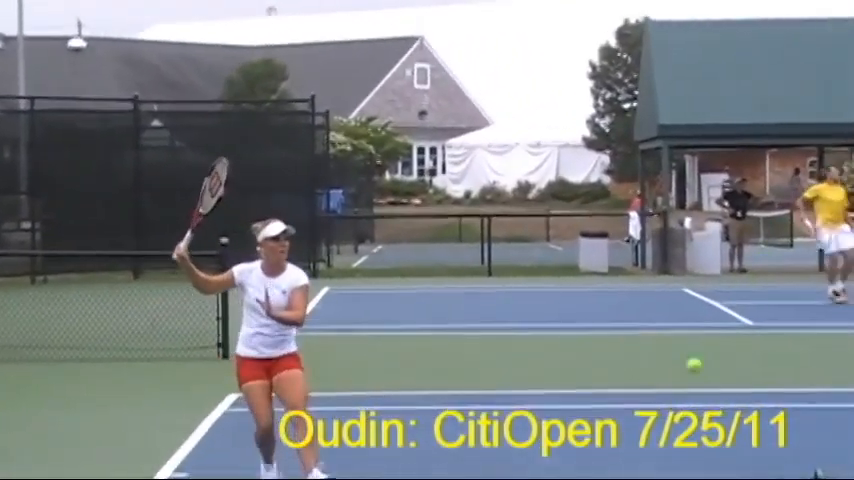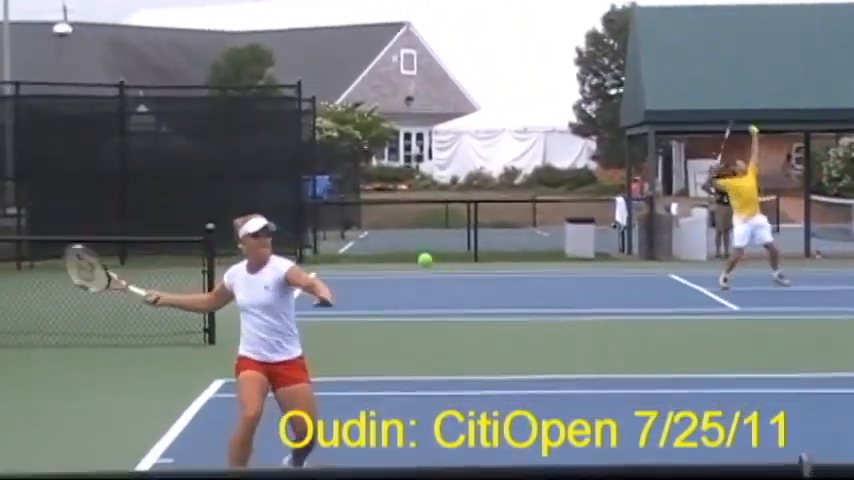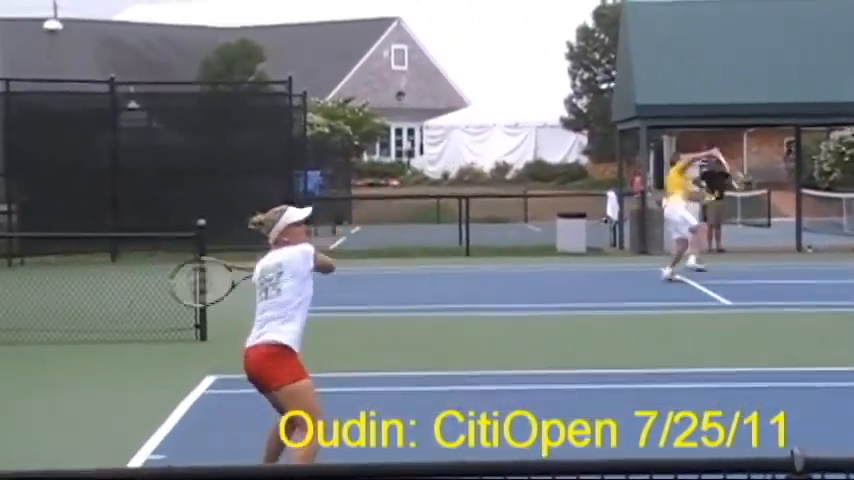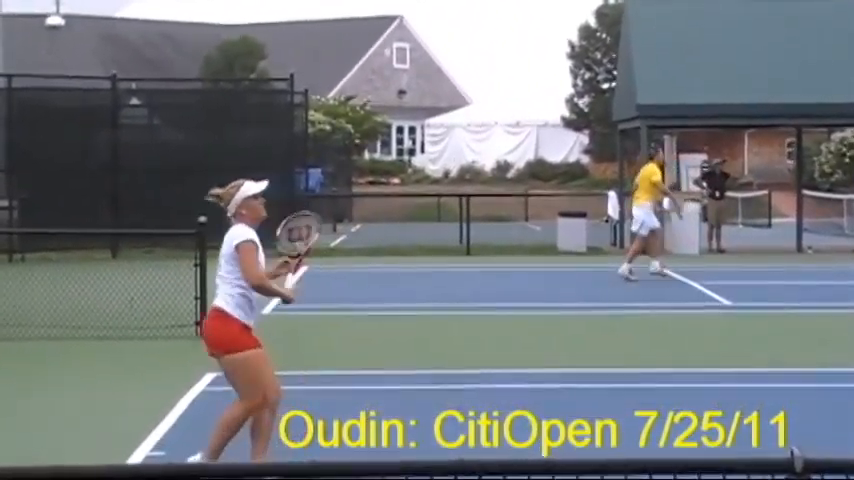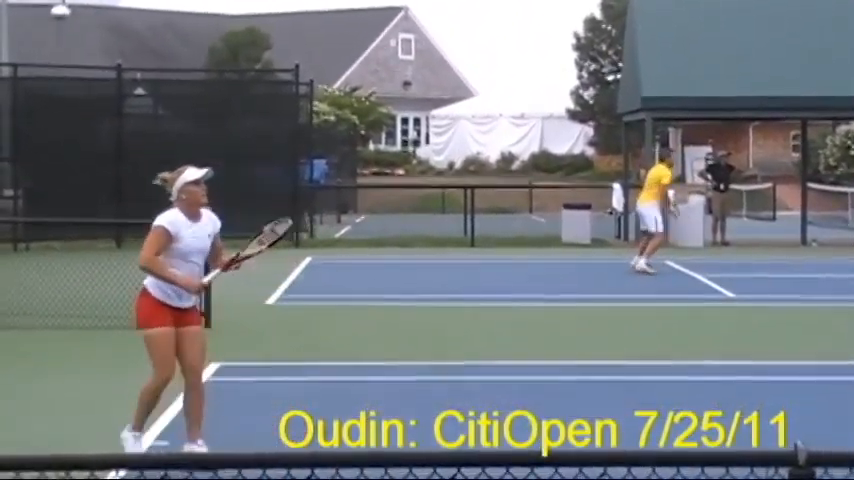
dt=0.5s
person 1, frame 1
left shoulder: (297, 277)
right shoulder: (245, 272)
left elbow: (299, 317)
right elbow: (207, 286)
left wrist: (274, 314)
right wrist: (186, 264)
left hip: (285, 357)
right hip: (250, 358)
left knee: (299, 411)
right knee: (265, 424)
person 1, frame 2
left shoulder: (282, 268)
right shoulder: (234, 274)
left elbow: (310, 283)
right elbow: (210, 302)
left wrist: (322, 295)
right wrist: (164, 298)
left hip: (289, 360)
right hip: (251, 360)
left knee: (305, 431)
right knee: (250, 417)
left ankle: (295, 466)
person 1, frame 3
left shoulder: (264, 265)
right shoulder: (303, 251)
right elbow: (328, 266)
left hip: (258, 354)
right hip: (276, 355)
left knee: (295, 416)
right knee: (312, 426)
person 1, frame 4
left shoulder: (242, 235)
right shoulder: (245, 235)
right elbow: (257, 281)
left wrist: (278, 270)
right wrist: (284, 292)
left hip: (239, 327)
right hip: (225, 326)
left knee: (271, 396)
right knee: (253, 400)
right ankle: (205, 463)
person 1, frame 5
left shoulder: (210, 220)
right shoulder: (168, 221)
left elbow: (215, 260)
right elbow: (146, 261)
left wrist: (228, 262)
right wrist: (181, 280)
left hip: (188, 307)
right hip: (156, 303)
left knee: (195, 376)
right knee: (164, 375)
left ankle: (194, 442)
right ankle: (134, 433)
person 2, frame 1
left shoulder: (842, 191)
right shoulder: (818, 188)
right elbow: (800, 201)
right wrist: (805, 217)
left hip: (841, 227)
right hip: (825, 229)
right knee: (833, 259)
left ankle: (840, 286)
right ankle: (832, 289)
person 2, frame 2
left shoulder: (751, 175)
right shoulder: (730, 182)
left elbow: (754, 154)
right elbow: (714, 184)
left wrist: (754, 135)
right wrist: (714, 179)
left hip: (757, 220)
right hip: (741, 222)
left knee: (772, 249)
right knee: (738, 254)
left ankle: (776, 273)
right ankle: (725, 276)
person 2, frame 3
left shoulder: (680, 177)
right shoulder: (676, 170)
left elbow: (689, 196)
right elbow: (691, 158)
left wrist: (700, 195)
right wrist: (709, 153)
left hip: (672, 210)
right hip: (675, 209)
left knee: (682, 244)
right knee: (696, 229)
left ankle: (669, 271)
right ankle: (693, 260)
person 2, frame 4
left shoulder: (646, 169)
right shoulder: (654, 170)
left elbow: (636, 186)
right elbow: (662, 188)
right wrist: (675, 201)
left hip: (645, 206)
right hip: (644, 207)
left knee: (655, 235)
right knee: (640, 240)
left ankle: (656, 265)
right ankle: (625, 268)
person 2, frame 5
left shoulder: (655, 169)
right shoulder: (666, 172)
right elbow: (663, 192)
left wrist: (669, 202)
right wrist: (668, 205)
left hip: (642, 204)
right hip: (650, 205)
left knee: (648, 235)
right knee: (659, 237)
left ankle: (638, 260)
right ankle: (642, 262)
